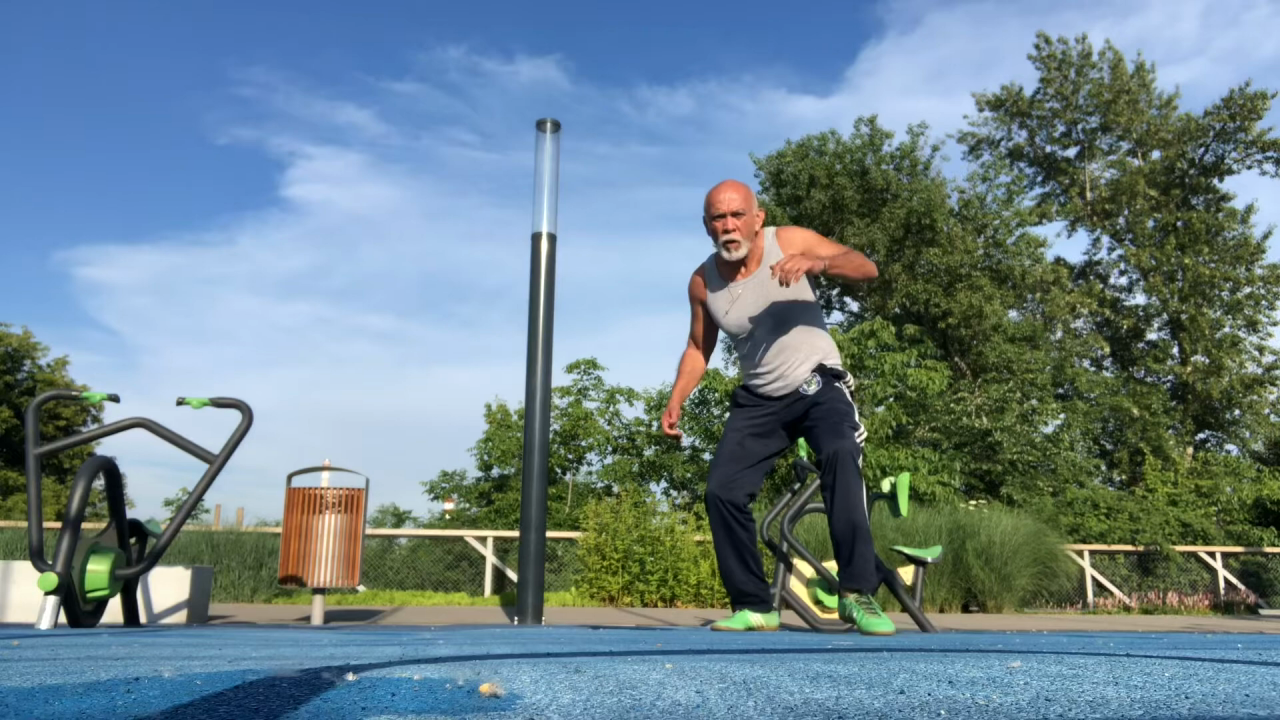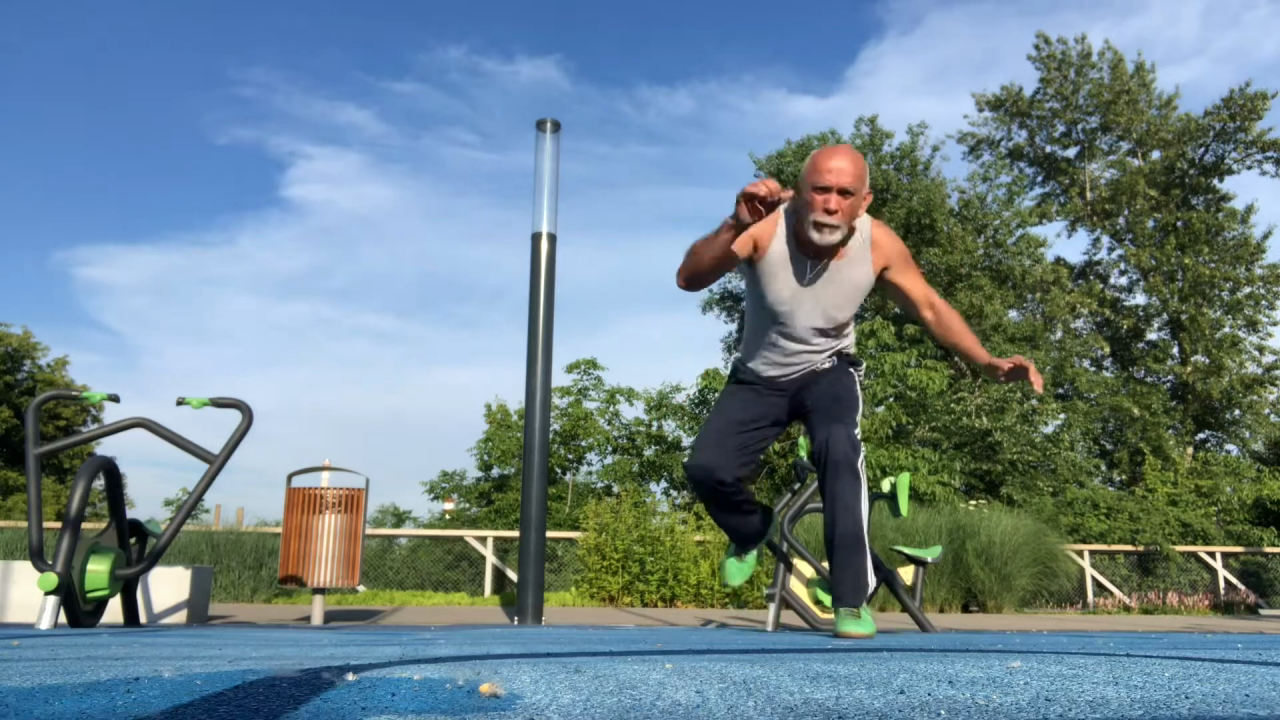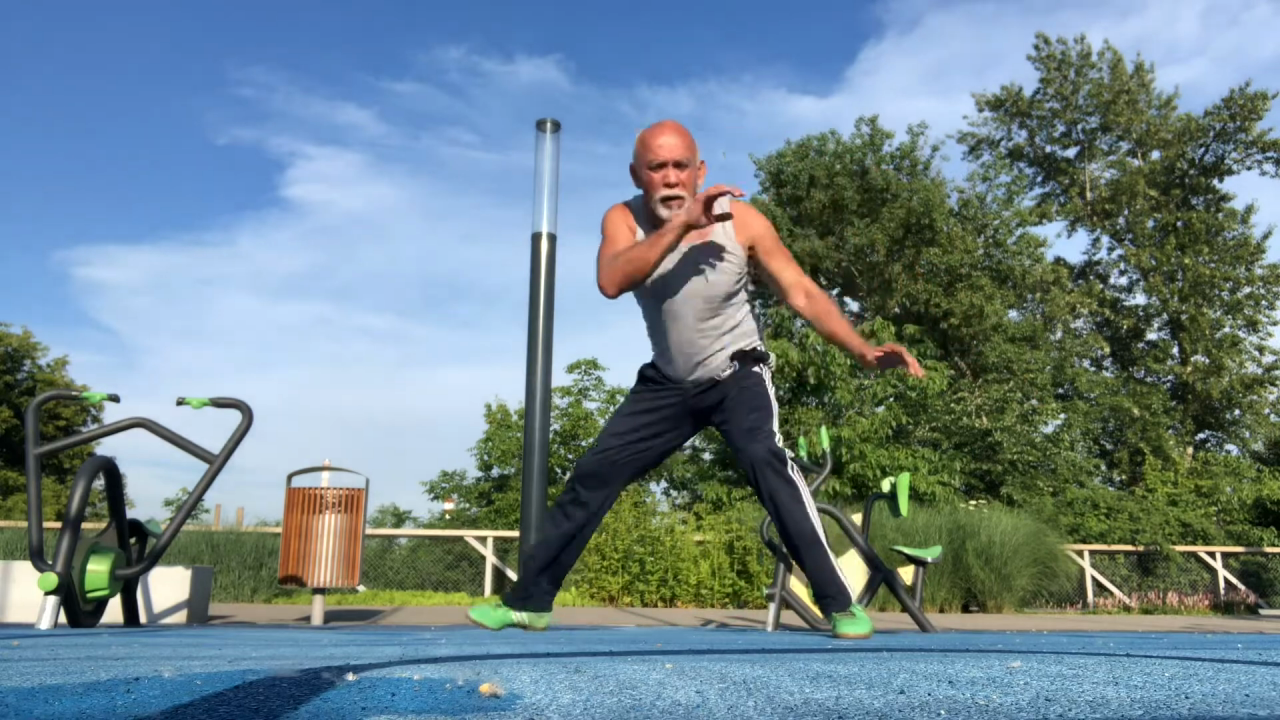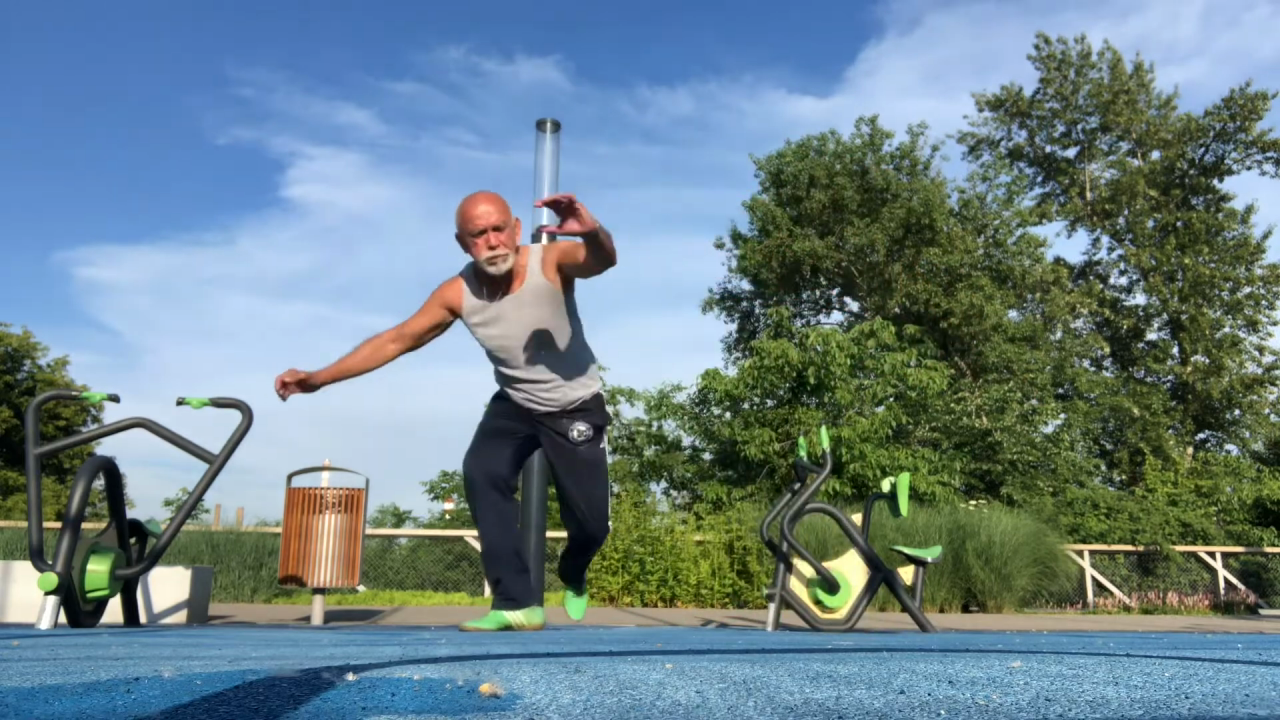
dt=0.7s
person 1, frame 1
left shoulder: (791, 242)
right shoulder: (703, 280)
left elbow: (865, 268)
right elbow: (699, 346)
left wrist: (813, 263)
right wrist: (675, 405)
left hip: (822, 386)
right hip: (762, 401)
left knee: (842, 463)
right knee: (722, 493)
left ankle: (857, 596)
right ankle: (754, 605)
person 1, frame 2
left shoulder: (877, 241)
right shoulder: (765, 223)
left elbow: (930, 309)
right elbow: (689, 279)
left wrist: (990, 362)
right wrist: (738, 226)
left hip: (827, 373)
right hip: (758, 380)
left knee: (838, 450)
right knee: (705, 468)
left ankle: (852, 602)
right ankle: (752, 530)
person 1, frame 3
left shoulder: (743, 219)
right shoulder: (625, 220)
left elbow: (803, 294)
right elbow: (612, 282)
left wrist: (867, 352)
right wrist: (684, 224)
left hip: (737, 373)
right hip: (668, 382)
left knee: (766, 462)
right knee: (594, 474)
left ankle: (838, 603)
right ankle: (529, 599)
person 1, frame 4
left shoulder: (550, 261)
right shoulder: (457, 292)
left elbow: (601, 259)
right elbow: (395, 340)
left wrist: (591, 232)
right wrist: (317, 379)
left hip: (576, 408)
right hip: (515, 406)
left knee: (591, 523)
right knee: (484, 476)
left ankle: (572, 577)
right ankle: (517, 602)
